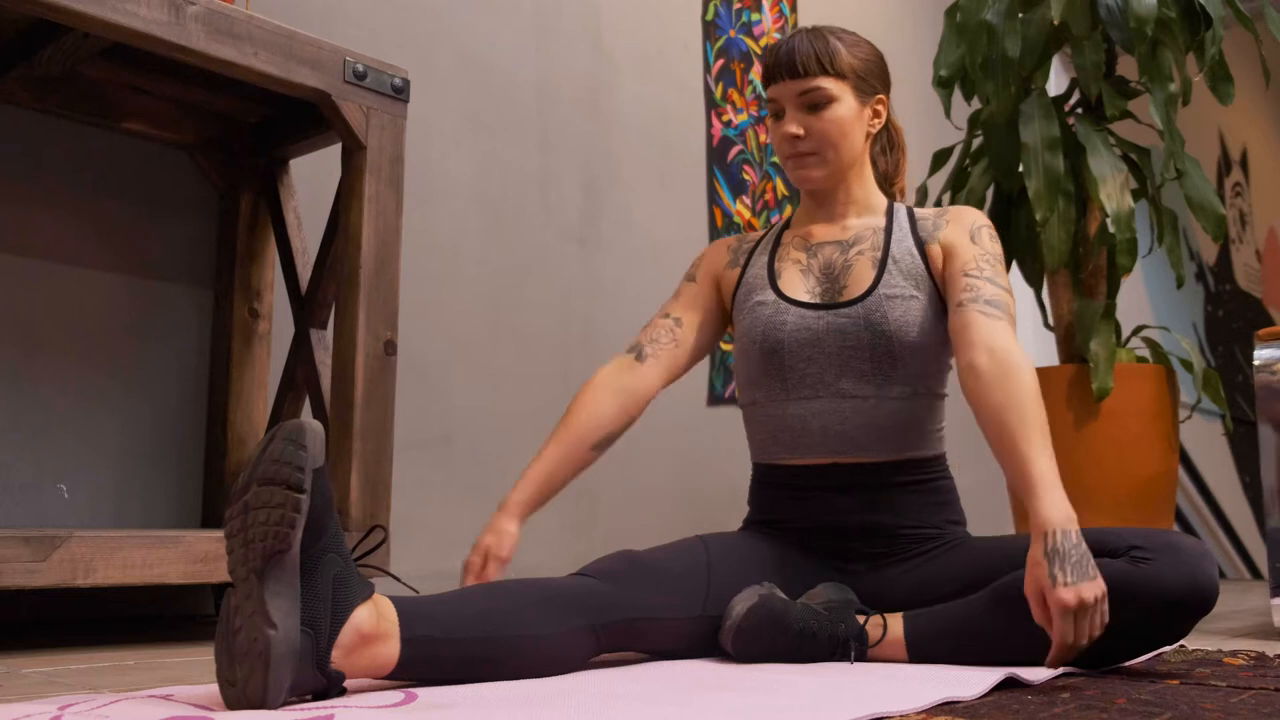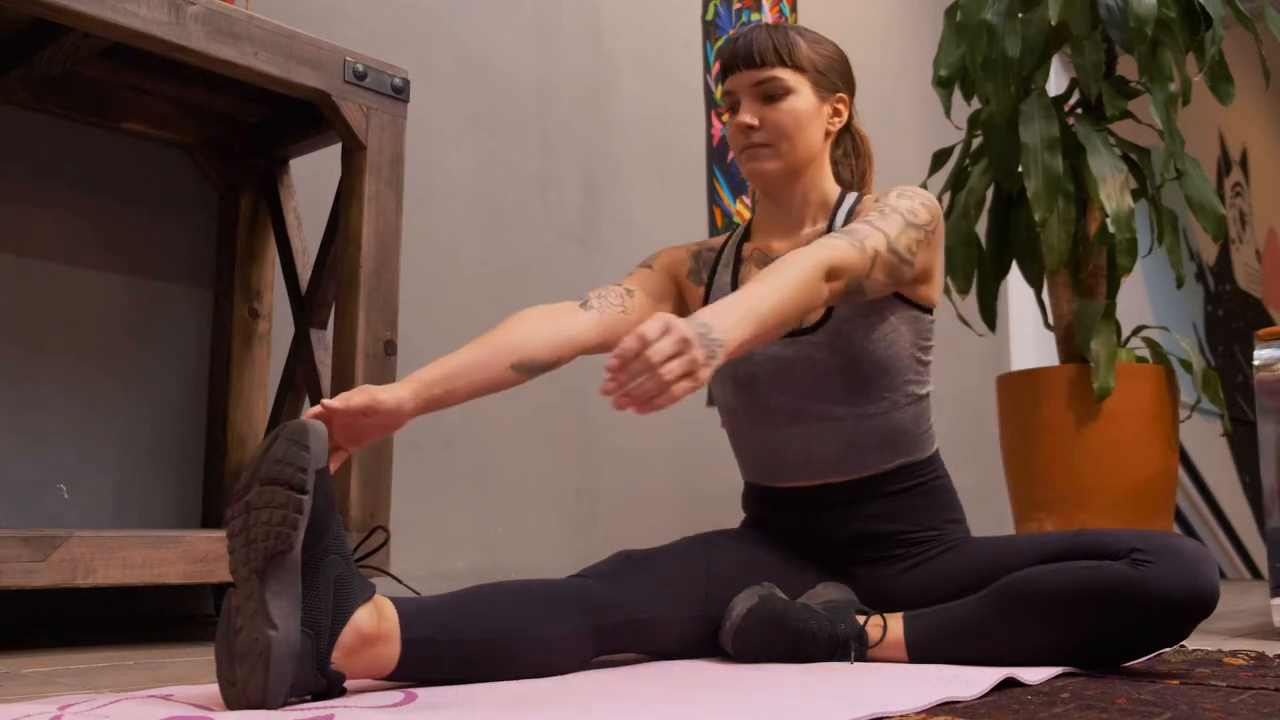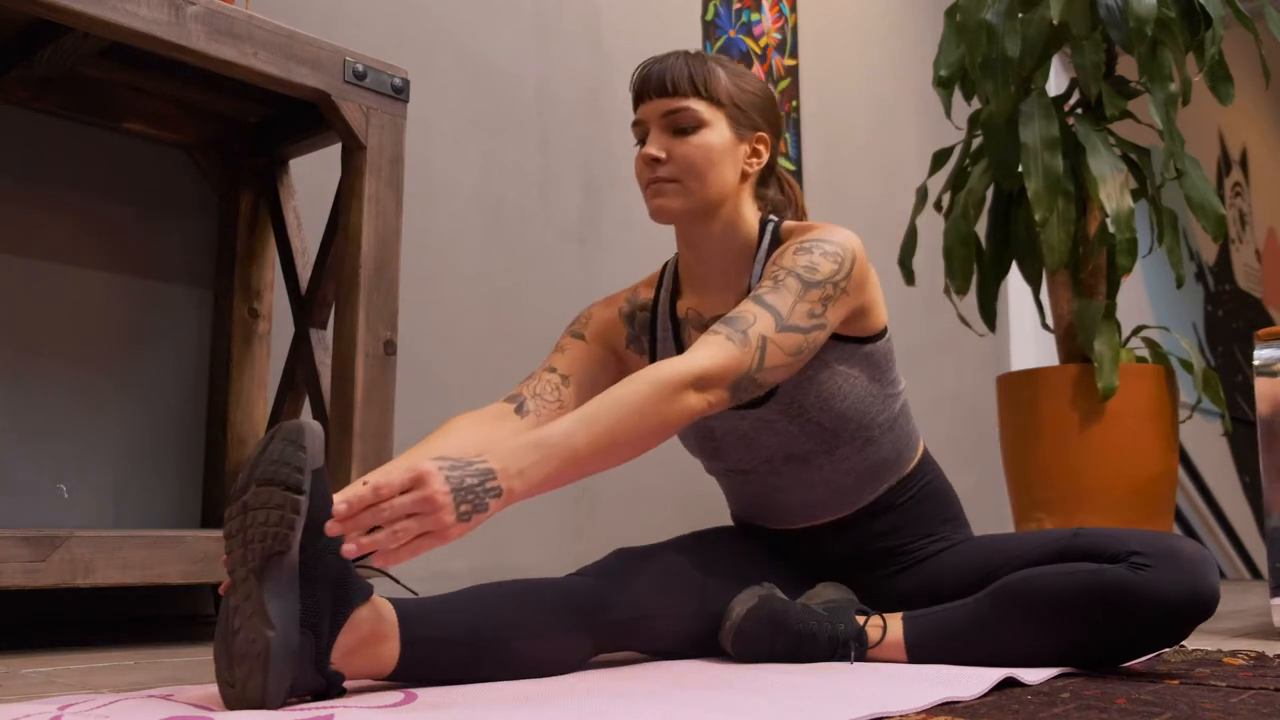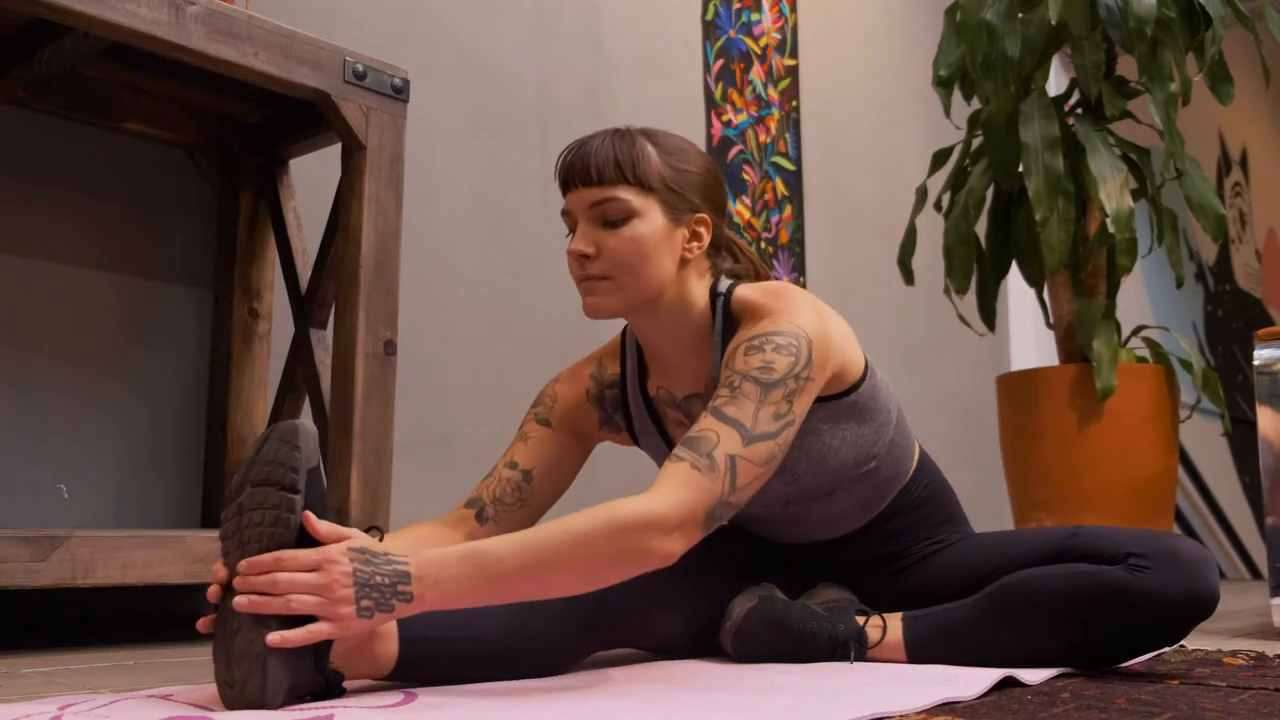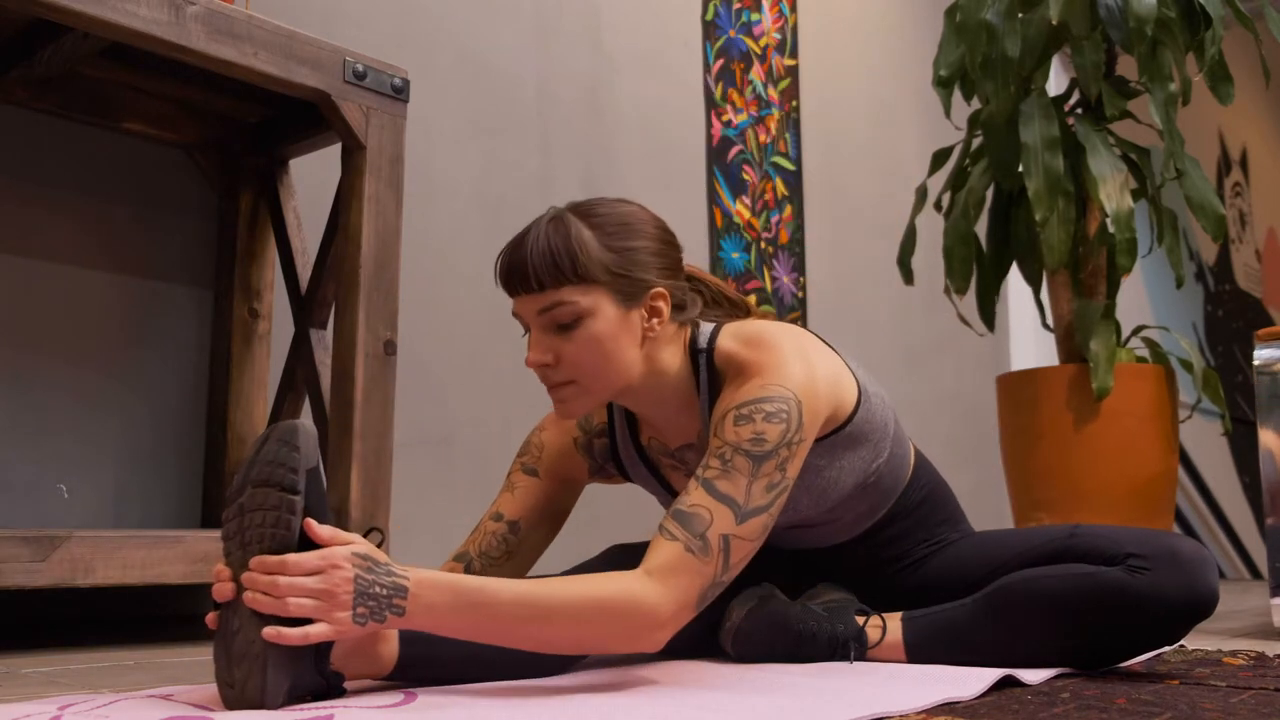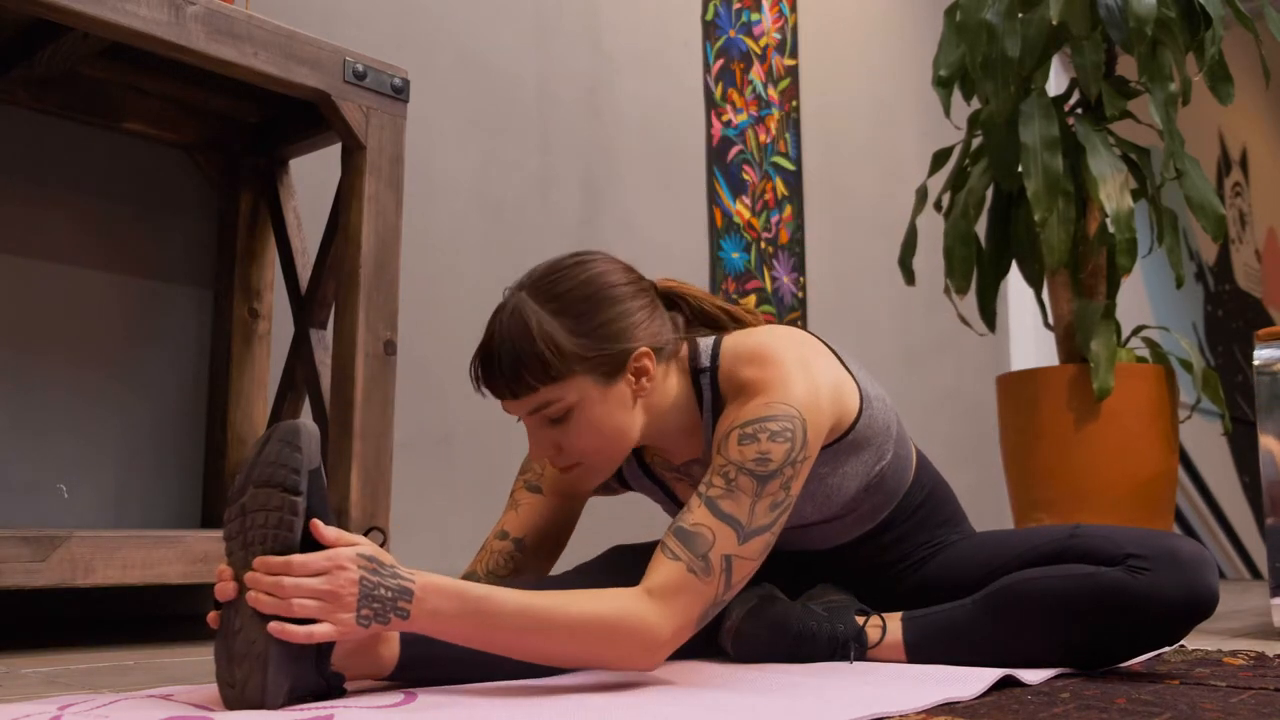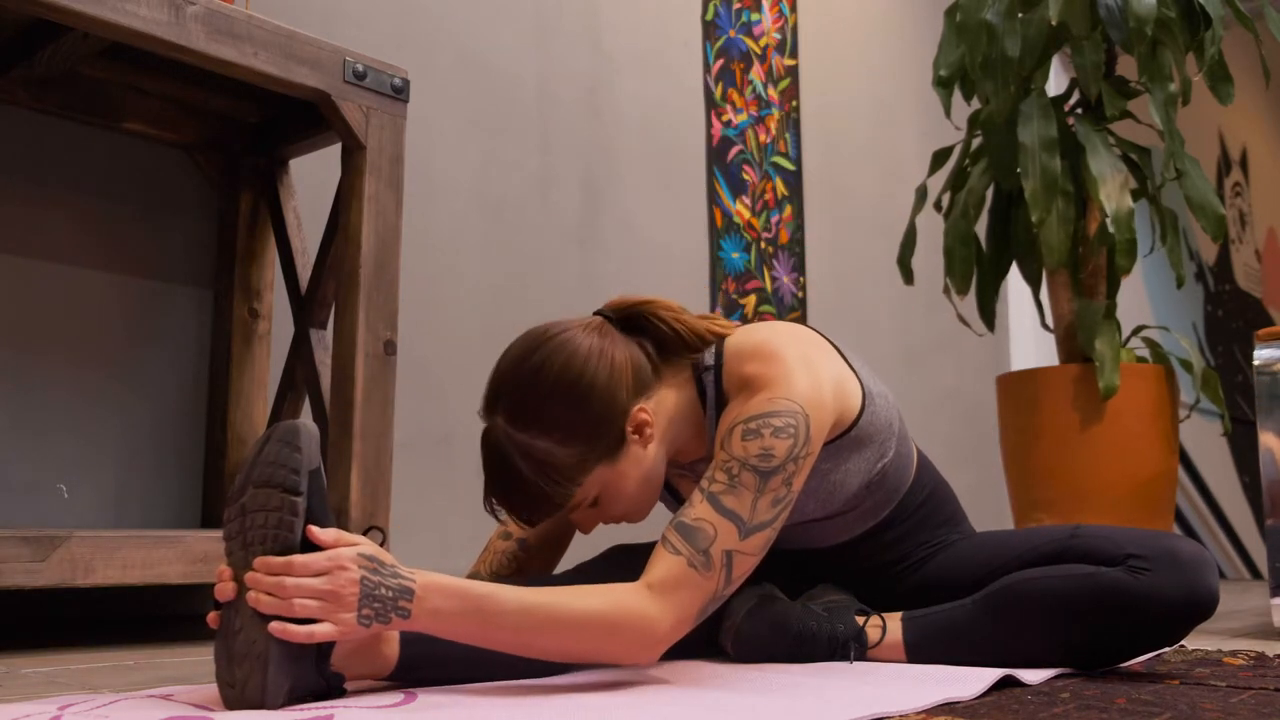
dt=0.7s
person 1, frame 1
left shoulder: (951, 235)
right shoulder: (732, 264)
left elbow: (995, 355)
right elbow: (632, 375)
left wrist: (1053, 516)
right wrist: (509, 511)
left hip: (918, 544)
right hip: (780, 543)
left knee: (1184, 573)
right knee: (611, 590)
right ankle: (349, 628)
person 1, frame 2
left shoulder: (904, 219)
right shoulder: (694, 266)
left elbow: (822, 270)
right elbow: (563, 326)
left wrist: (715, 329)
right wrist: (406, 394)
left hip: (916, 548)
right hip: (777, 551)
left knee: (1182, 576)
right knee: (612, 593)
right ankle: (346, 626)
person 1, frame 3
left shoulder: (827, 256)
right shoulder: (625, 318)
left elbow: (700, 381)
right elbow: (508, 415)
left wrist: (491, 482)
right wrist: (368, 496)
left hip: (914, 555)
right hip: (776, 563)
left knee: (1178, 577)
right knee: (614, 591)
person 1, frame 4
left shoulder: (786, 326)
right shoulder: (591, 391)
left elbow: (666, 522)
right elbow: (474, 525)
left wrist: (410, 583)
right wrist: (364, 568)
left hip: (917, 560)
right hip: (777, 574)
left knee: (1178, 576)
right knee: (611, 591)
person 1, frame 5
left shoulder: (772, 374)
right shoulder: (577, 435)
left elbow: (659, 609)
right elbow: (478, 576)
left wrist: (405, 593)
right wrist: (369, 618)
left hip: (915, 563)
right hip: (779, 582)
left knee: (1178, 576)
right knee: (608, 580)
person 1, frame 6
left shoulder: (777, 381)
right shoulder: (580, 440)
left elbow: (658, 625)
right elbow: (492, 590)
left wrist: (411, 594)
right wrist: (374, 631)
left hip: (915, 565)
right hip: (780, 592)
left knee: (1179, 577)
right knee: (620, 573)
person 1, frame 7
left shoulder: (779, 384)
right shoulder: (599, 438)
left elbow: (657, 622)
right elbow: (497, 588)
left wrist: (411, 594)
right wrist: (374, 637)
left hip: (914, 567)
right hip: (781, 590)
left knee: (1179, 578)
right knee: (617, 586)
